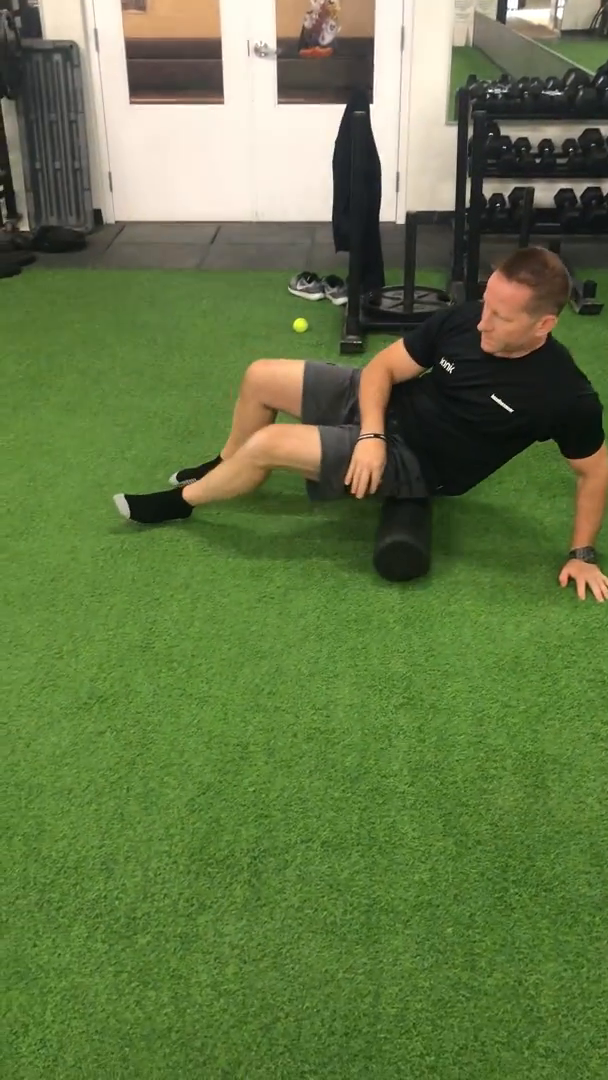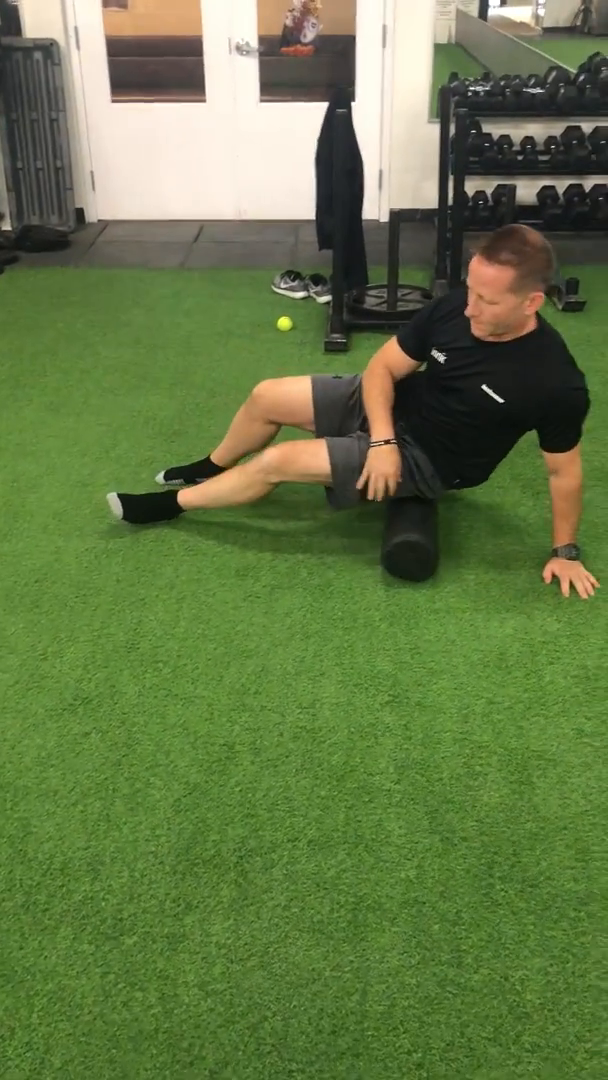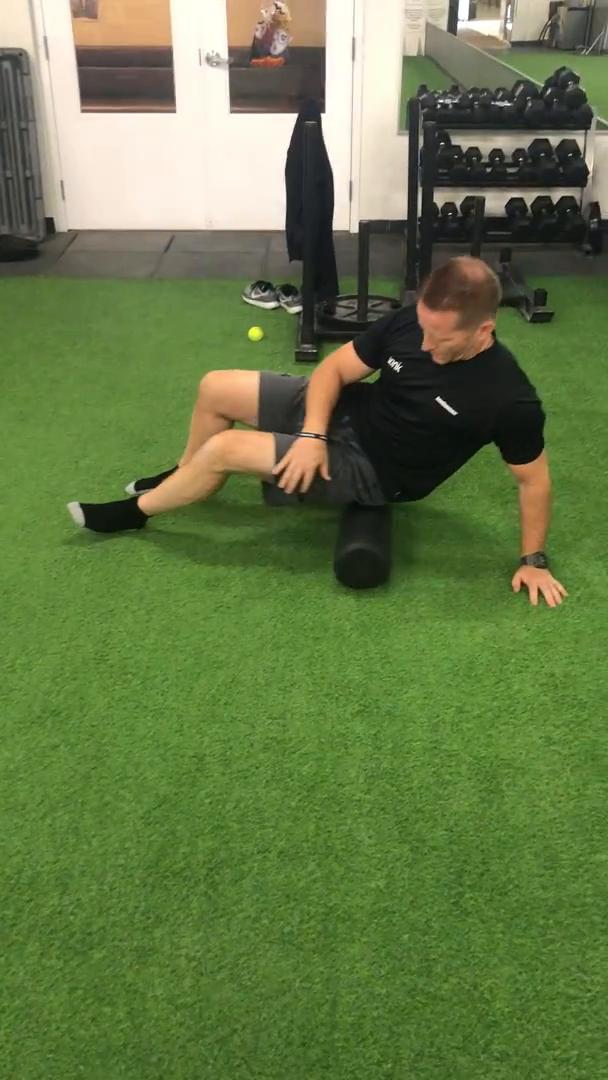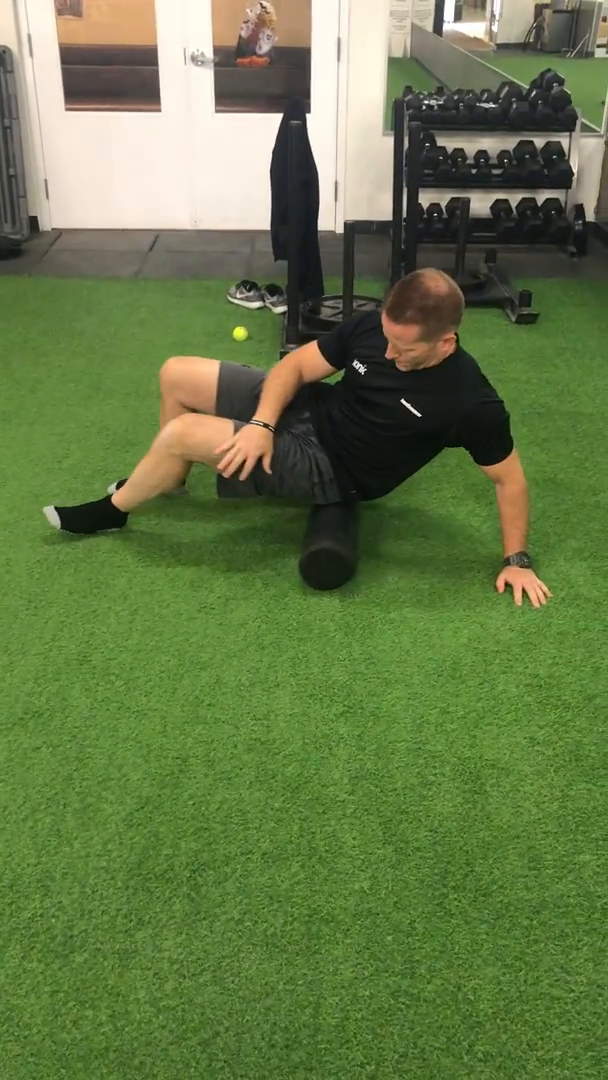
dt=0.4s
person 1, frame 1
left shoulder: (565, 396)
right shoulder: (463, 319)
right elbow: (382, 367)
right wrist: (372, 437)
left hip: (416, 462)
right hip: (388, 406)
left knee: (268, 446)
right knee: (261, 377)
left ankle: (180, 502)
right ankle: (222, 467)
person 1, frame 2
left shoulder: (555, 383)
right shoulder: (453, 309)
left elbow: (565, 471)
right elbow: (382, 367)
left wrist: (565, 552)
right wrist: (382, 441)
left hip: (428, 461)
right hip: (392, 405)
left knee: (279, 461)
right knee: (265, 398)
left ankle: (172, 504)
right ankle: (213, 466)
person 1, frame 3
left shoulder: (508, 399)
right shoulder: (411, 322)
left elbow: (534, 479)
right elbow: (335, 368)
left wrist: (533, 561)
right wrist: (312, 435)
left hip: (372, 470)
right hip: (346, 412)
left knee: (224, 449)
right knee: (214, 387)
left ankle: (135, 512)
right ankle: (182, 477)
person 1, frame 4
left shoulder: (470, 403)
right shoulder: (375, 327)
left elbow: (508, 477)
right elbow: (296, 365)
left wrist: (516, 560)
right wrist: (261, 424)
left hip: (328, 466)
right hip: (307, 408)
left knee: (179, 434)
right knee: (175, 374)
left ankle: (110, 512)
right ankle: (167, 476)
